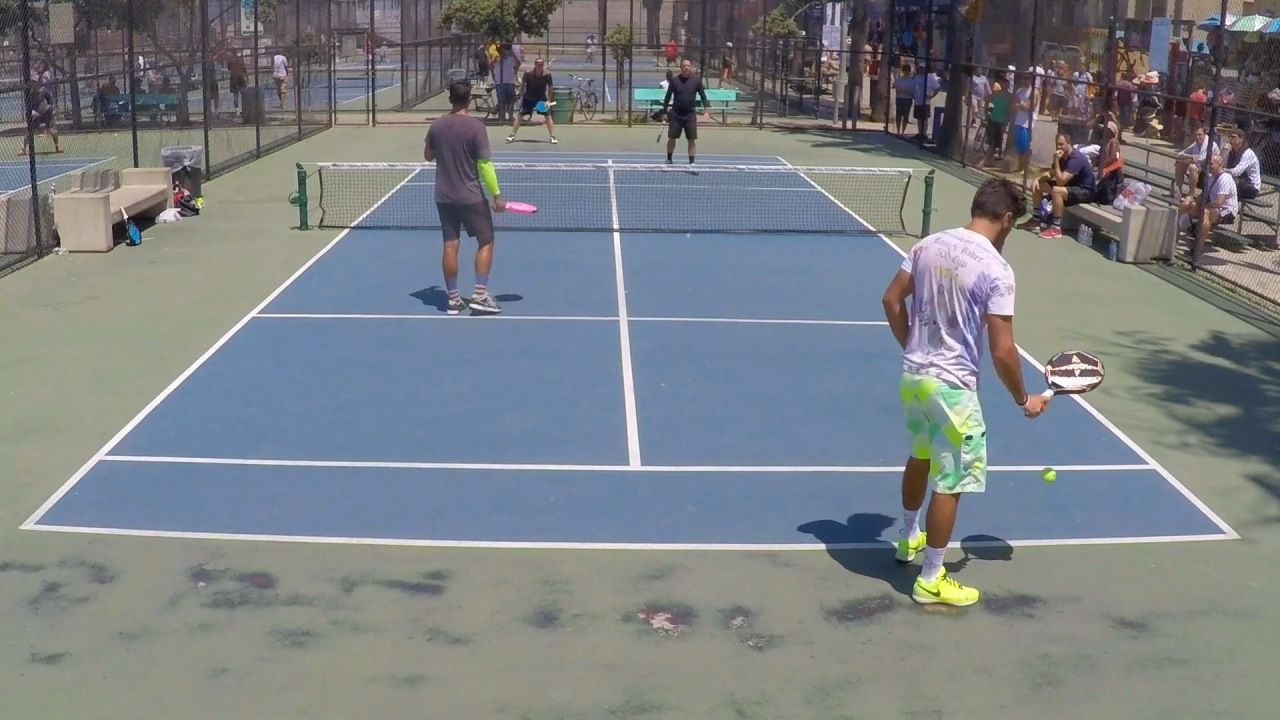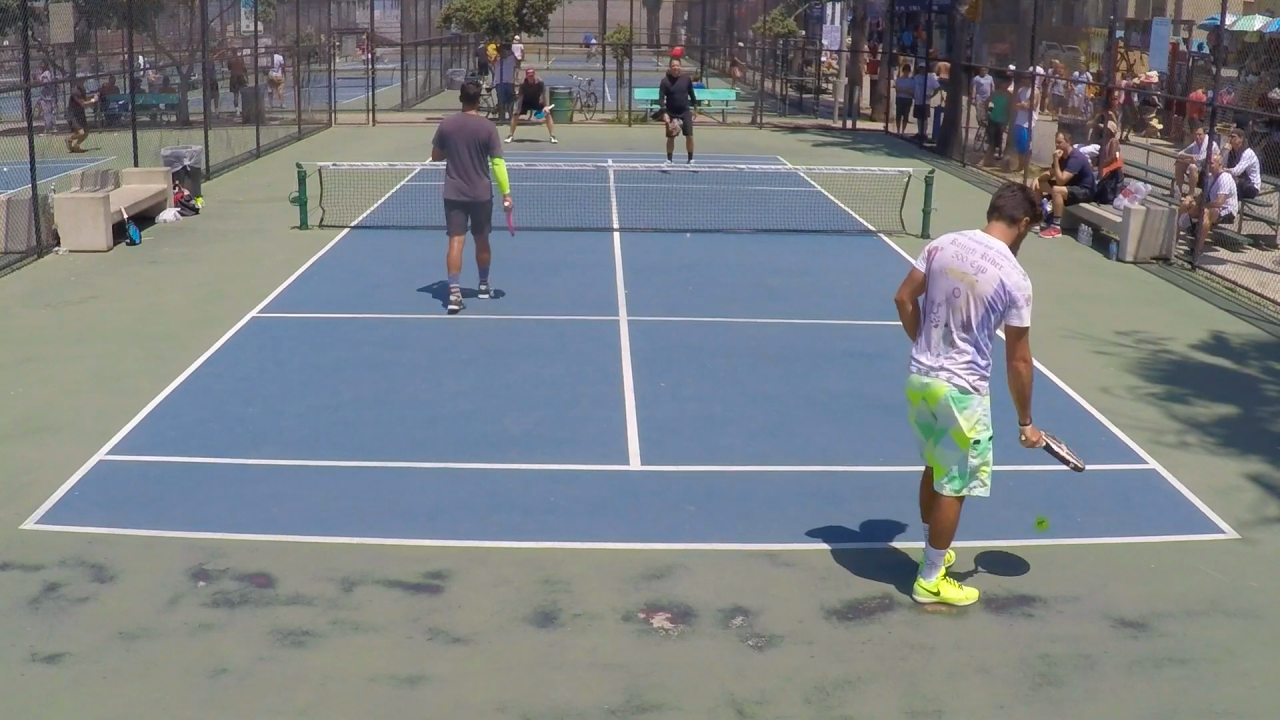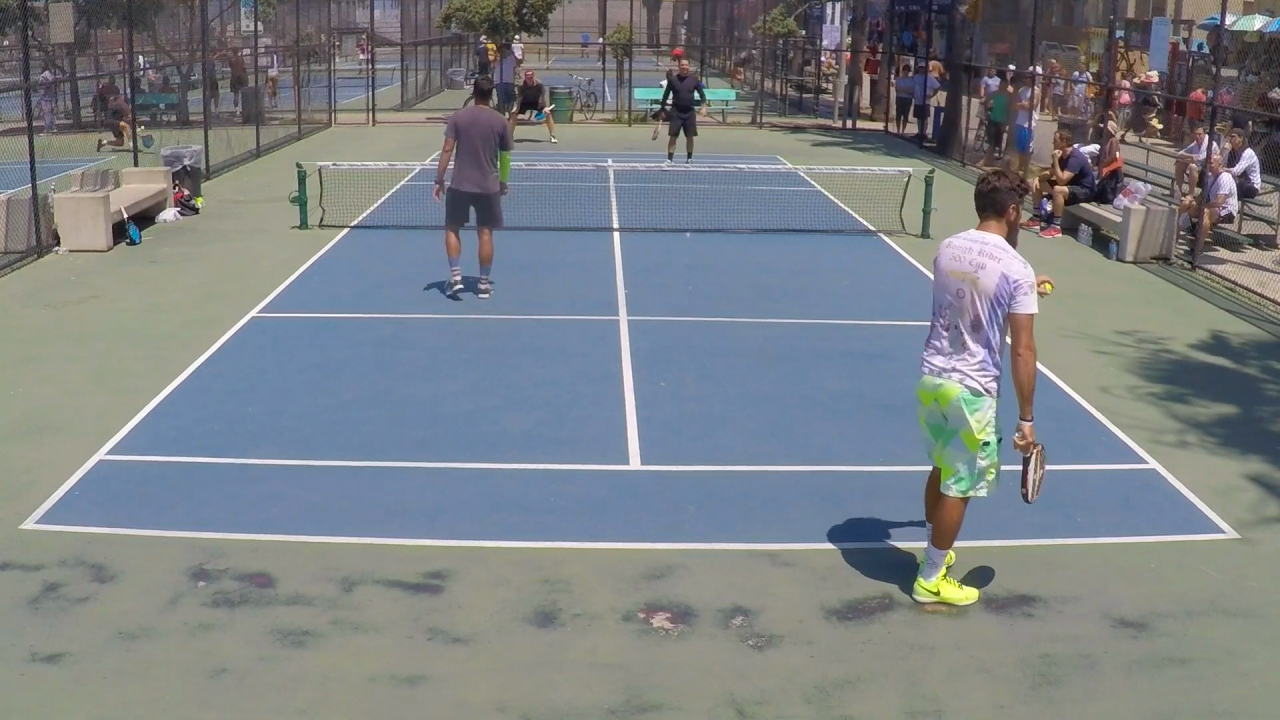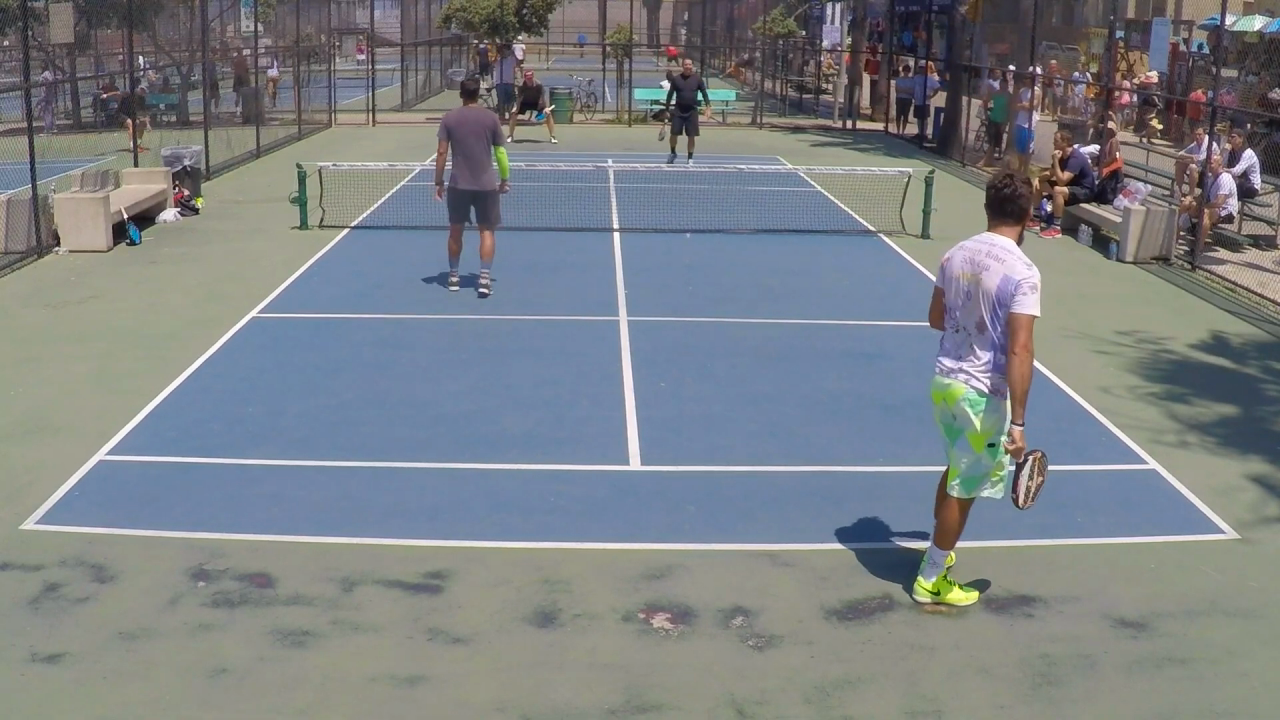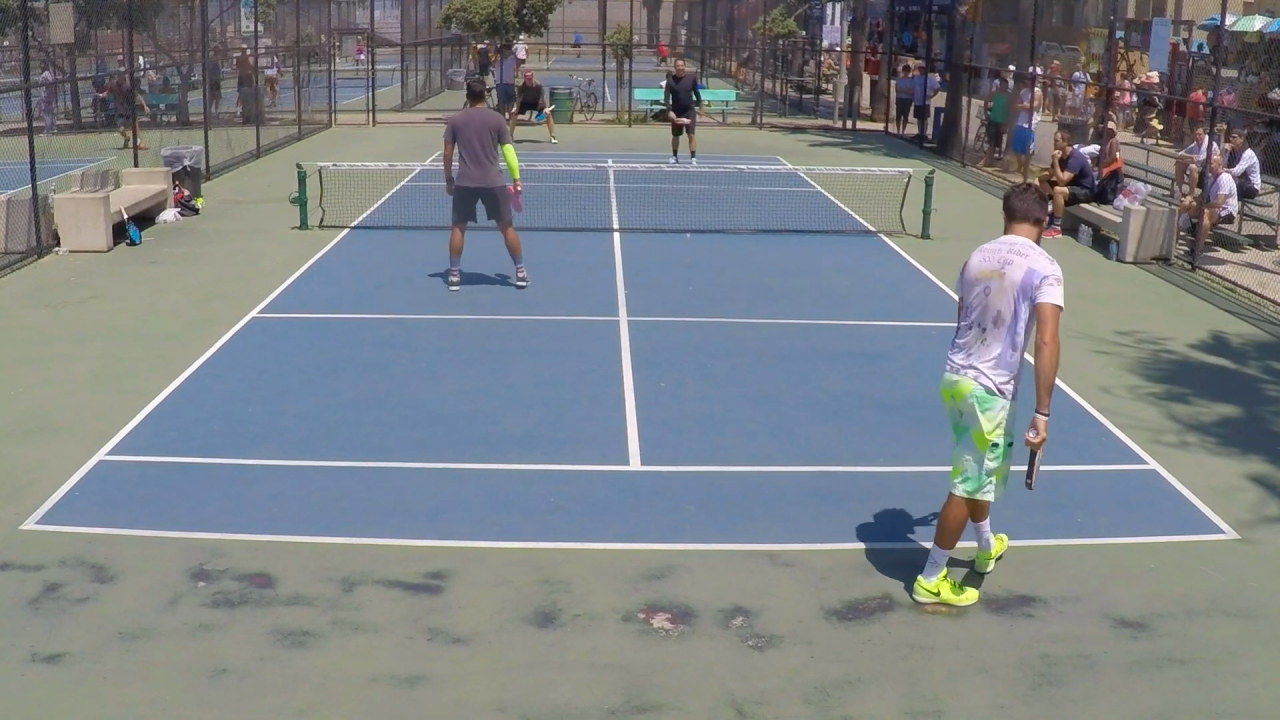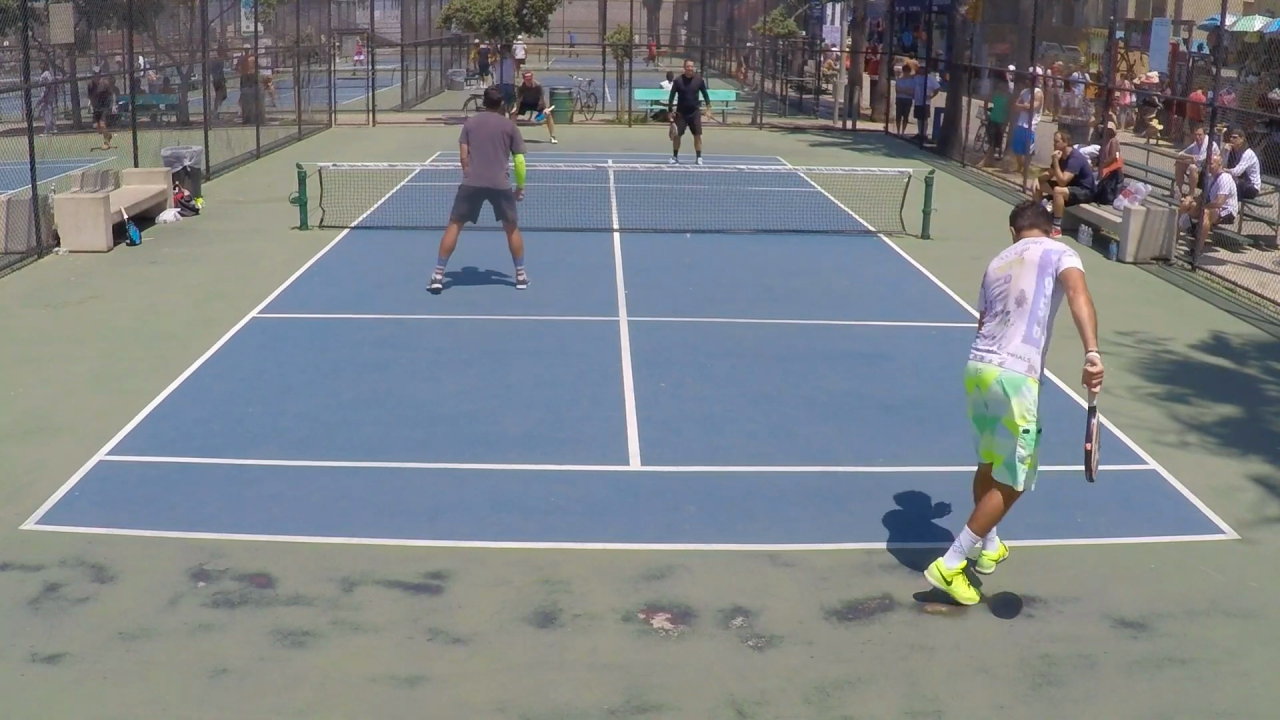
dt=0.4s
person 1, frame 1
left shoulder: (929, 244)
right shoulder: (996, 271)
left elbow: (891, 298)
right elbow: (1002, 351)
right wrist: (1024, 399)
left hip: (912, 374)
right hip: (951, 385)
left knee: (920, 458)
right knee: (949, 484)
left ankle: (909, 538)
right ankle: (930, 580)
person 1, frame 2
left shoulder: (942, 244)
right shoulder: (1014, 278)
left elbow: (904, 300)
right elbow: (1018, 361)
right wrist: (1025, 422)
left hip: (919, 377)
right hip: (961, 389)
left knee: (934, 470)
right knee: (953, 487)
left ankle: (933, 553)
right ankle: (930, 580)
person 1, frame 3
left shoulder: (946, 248)
right shoulder: (1016, 269)
right elbow: (1022, 350)
right wrist: (1026, 417)
left hip: (931, 378)
right hip: (972, 391)
left knee: (942, 471)
right knee: (959, 487)
left ankle: (935, 552)
right ankle: (930, 580)
person 1, frame 4
left shoulder: (955, 253)
right shoulder: (1022, 272)
right elbow: (1020, 352)
right wrist: (1017, 422)
left hip: (944, 379)
right hip: (981, 392)
left knee: (955, 473)
right knee: (964, 490)
left ankle: (938, 555)
right ankle: (931, 579)
person 1, frame 5
left shoulder: (977, 257)
right shoulder: (1043, 268)
right elbow: (1046, 342)
right wrist: (1042, 414)
left hip: (954, 375)
right hip: (989, 389)
left knee: (975, 473)
right knee: (966, 487)
left ankle: (988, 546)
right ankle: (930, 580)
person 1, frame 6
left shoulder: (998, 262)
right shoulder: (1059, 252)
right elbow: (1078, 296)
right wrist: (1092, 353)
left hip: (976, 366)
right hip: (1014, 374)
left knee: (988, 465)
right knee: (1009, 483)
left ankle: (989, 547)
right ankle: (949, 565)
person 2, frame 1
left shoulder: (436, 125)
right shoulder: (476, 127)
left elbow: (428, 156)
right elbow: (484, 165)
right wrist: (496, 196)
left hip: (443, 196)
right hip: (471, 196)
left knee: (450, 245)
right knee: (486, 243)
left ankle: (453, 298)
right ankle: (480, 295)
person 2, frame 2
left shoulder: (446, 124)
right shoulder: (487, 127)
left elbow: (435, 156)
right elbow: (497, 163)
right wrist: (506, 193)
left hip: (453, 194)
right hip: (481, 194)
left knee: (455, 241)
right knee: (482, 241)
left ankle: (454, 294)
right ankle: (483, 286)
person 2, frame 3
left shoulder: (458, 117)
right shoulder: (501, 122)
left elbow: (447, 150)
right elbow: (505, 157)
left wrist: (439, 180)
right wrist: (503, 182)
left hip: (459, 185)
right hip: (489, 187)
left knee: (452, 229)
right knee: (485, 234)
left ankle: (456, 276)
right ankle: (484, 284)
person 2, frame 4
left shoulder: (449, 118)
right shoulder: (491, 118)
left elbow: (442, 153)
right elbow: (500, 152)
left wrist: (438, 182)
right wrist: (505, 179)
left hip: (458, 184)
right hip: (486, 184)
left knee: (456, 230)
right knee: (486, 232)
left ankle: (453, 277)
right ankle: (484, 278)
person 2, frame 5
left shoulder: (455, 120)
right shoulder: (496, 119)
left elbow: (447, 153)
right elbow: (508, 151)
left wrist: (448, 179)
right wrist: (516, 179)
left hip: (464, 182)
right hip: (493, 182)
left knee: (458, 228)
right knee: (506, 226)
left ankle: (454, 276)
right ankle: (520, 273)
person 2, frame 6
left shoulder: (470, 123)
right shoulder: (510, 126)
left elbow: (463, 156)
right elbow: (520, 161)
right wrist: (520, 187)
left hip: (471, 183)
right hip: (500, 184)
left knee: (454, 226)
right knee: (512, 228)
left ankle: (438, 275)
right ankle: (520, 275)
